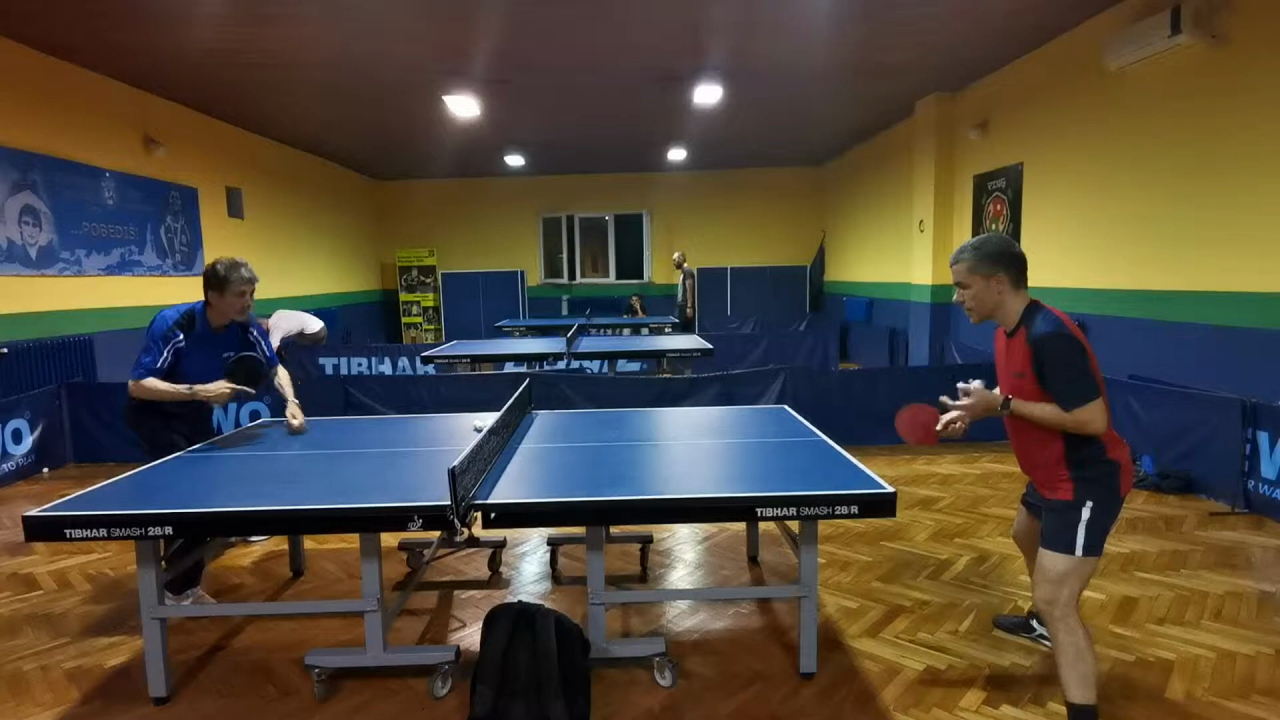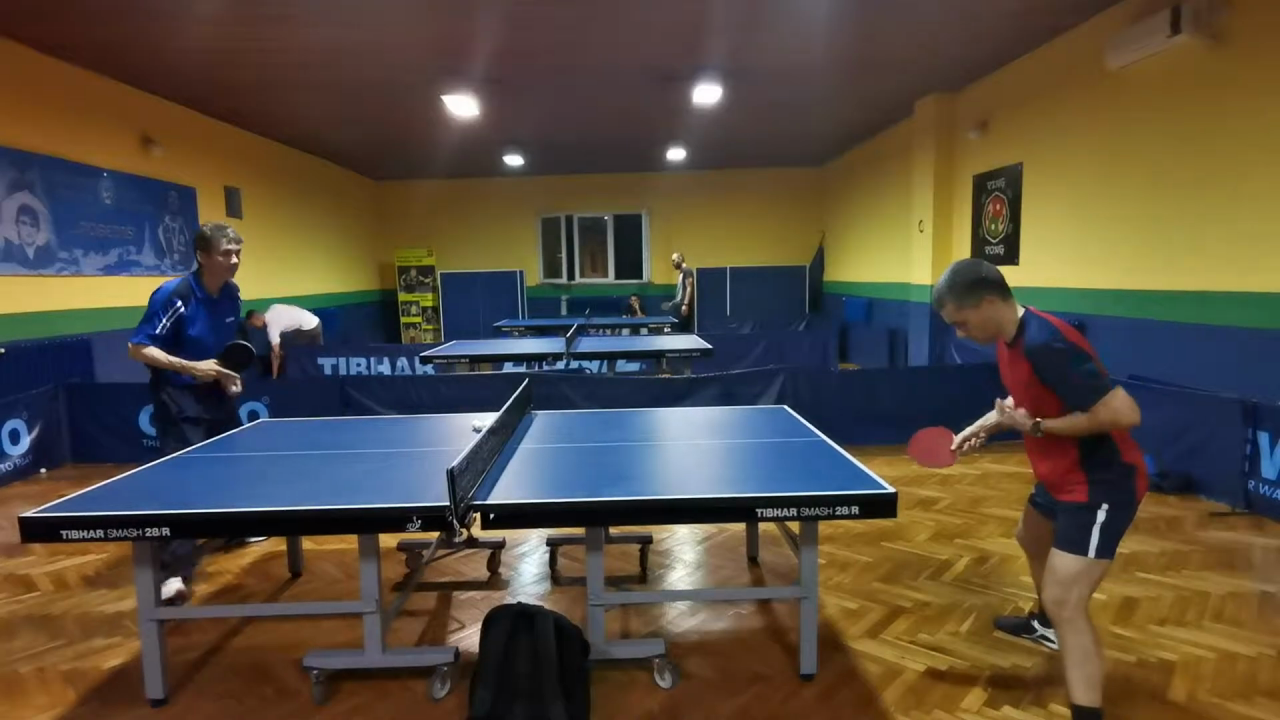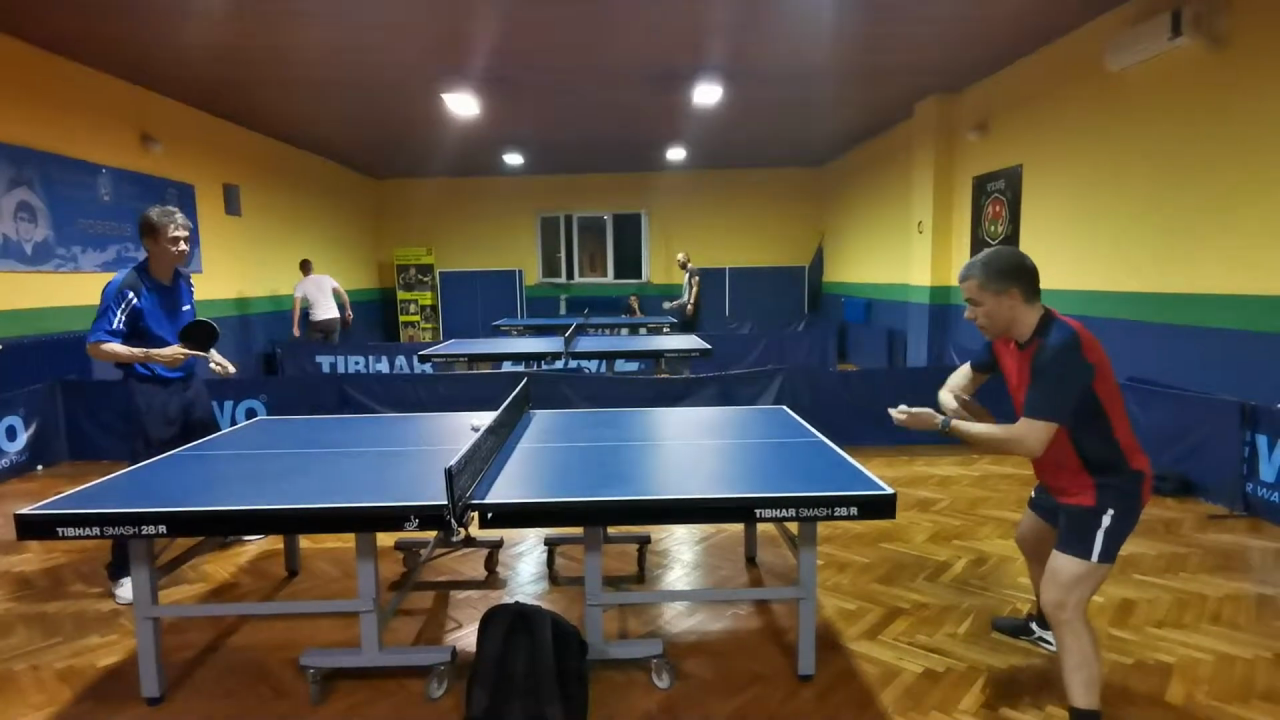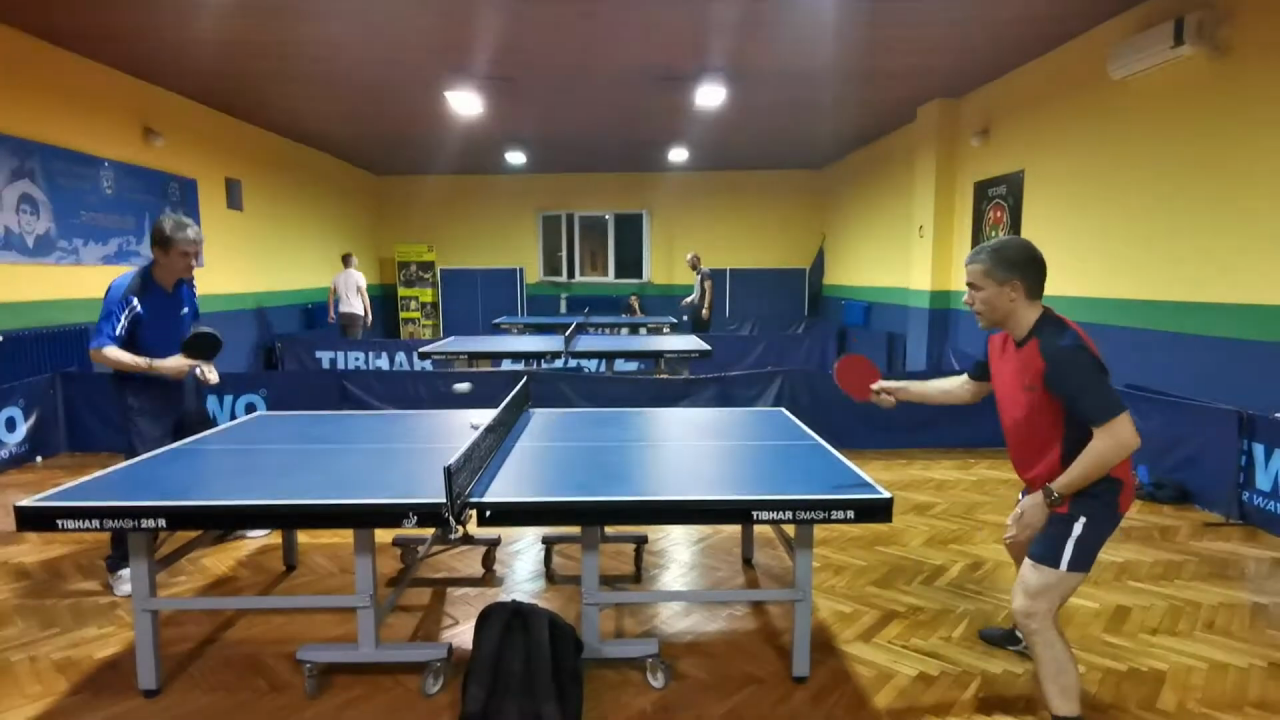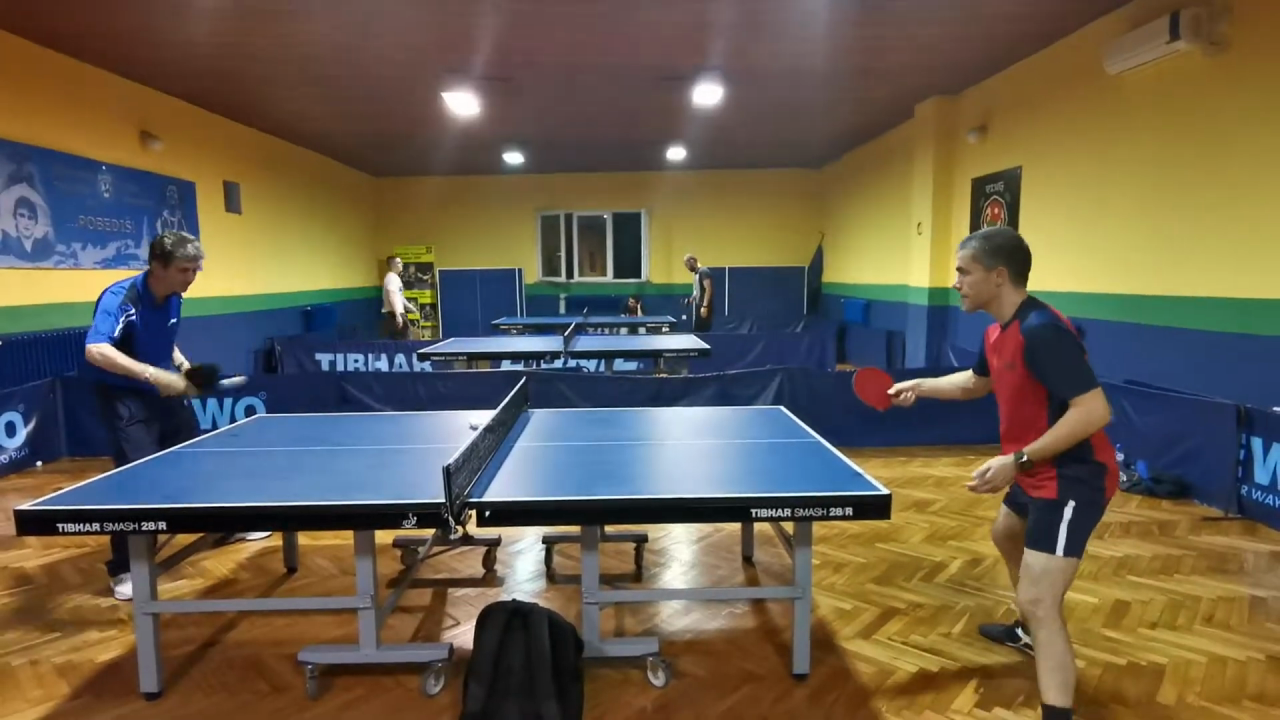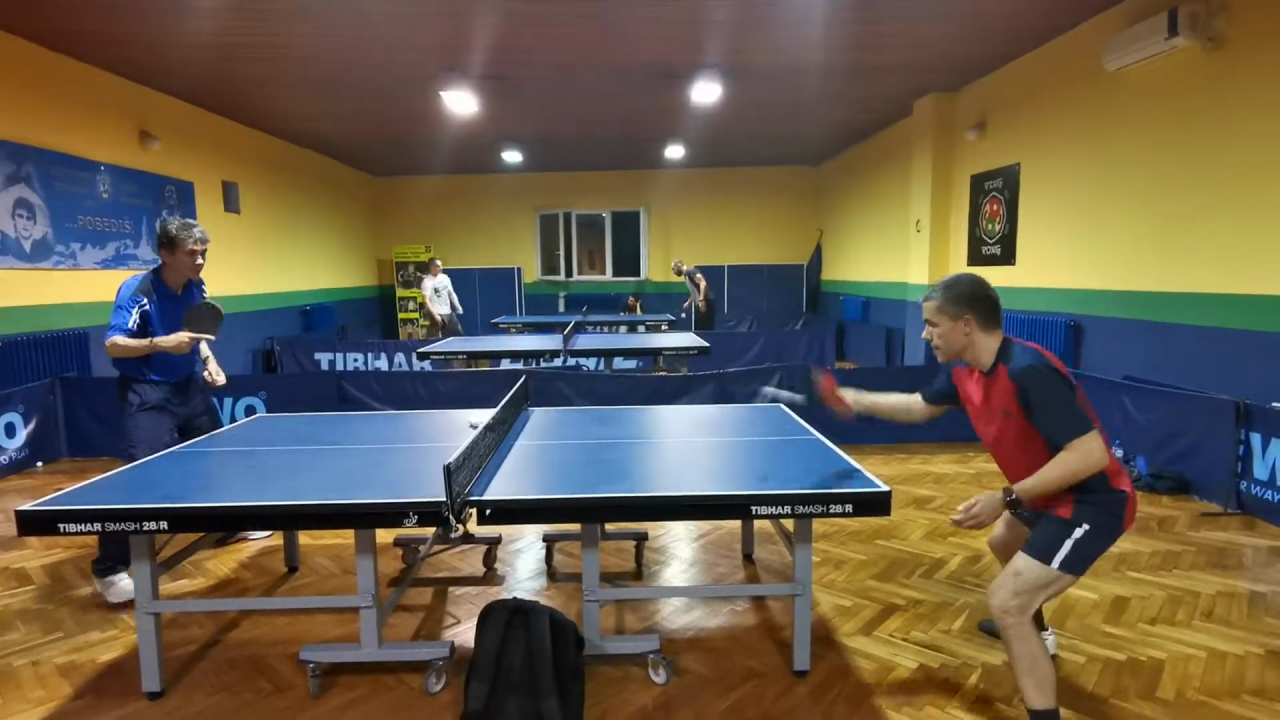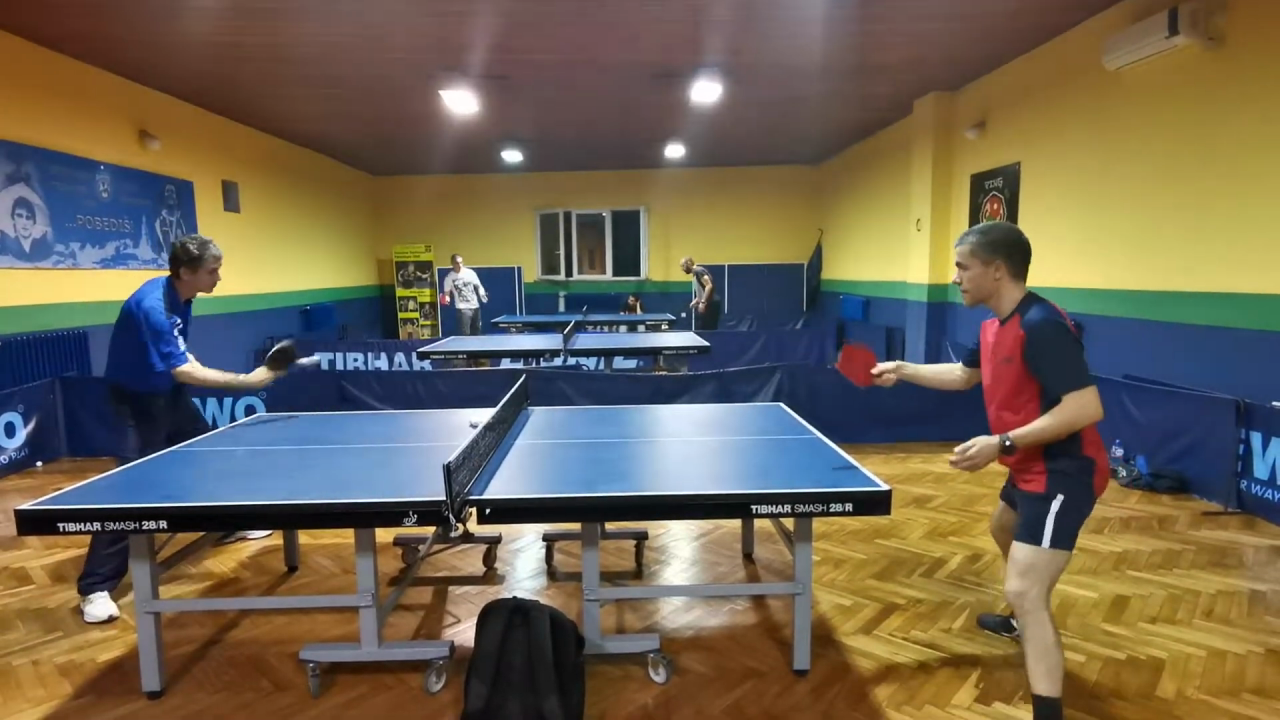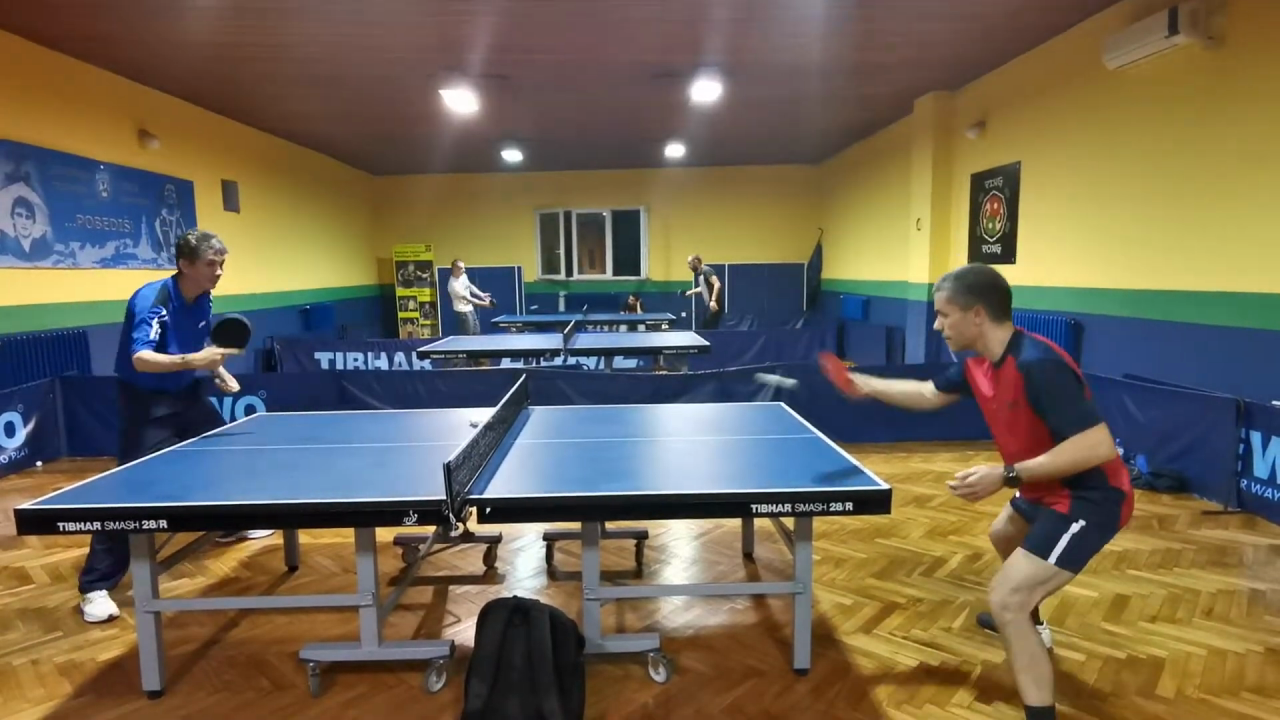
dt=0.5s
person 1, frame 1
left shoulder: (1049, 336)
right shoulder: (1007, 329)
left elbow: (1092, 420)
left wrist: (1000, 404)
right wrist: (972, 409)
left hip: (1086, 481)
right hip: (1052, 473)
left knee: (1055, 600)
right knee: (1027, 538)
right ankle: (1041, 622)
person 1, frame 2
left shoulder: (1043, 343)
right shoulder: (1011, 339)
left elbow: (1123, 412)
left wrist: (1038, 426)
right wrist: (982, 427)
left hip: (1101, 483)
right hip: (1062, 474)
left knee: (1064, 601)
right knee: (1031, 538)
right ankle: (1043, 624)
person 1, frame 3
left shoulder: (1061, 347)
right shoulder: (1007, 339)
left elbow: (1029, 440)
right elbow: (971, 372)
left wrist: (941, 426)
right wrist: (950, 395)
left hip: (1106, 488)
right hip: (1063, 477)
left knee: (1062, 602)
right knee: (1030, 541)
right ankle: (1042, 625)
person 1, frame 4
left shoulder: (1062, 350)
right shoulder: (1000, 340)
left elbow: (1121, 438)
right elbow: (968, 386)
left wrist: (1047, 499)
right wrist: (902, 390)
left hip: (1087, 495)
right hip: (1048, 486)
left knee: (1030, 608)
right knee: (1021, 549)
right ankle: (1028, 636)
person 1, frame 5
left shoulder: (1042, 330)
right shoulder: (998, 331)
left elbow: (1094, 411)
right elbow: (975, 381)
left wrist: (1017, 460)
right wrist: (918, 386)
left hip: (1071, 480)
right hip: (1037, 472)
left knee: (1038, 600)
right knee: (1006, 537)
right ankle: (1028, 632)
person 1, frame 6
left shoulder: (1029, 372)
right shoulder: (965, 371)
left elbow: (1092, 453)
right elbow: (920, 406)
left wrist: (1004, 500)
right wrist: (857, 399)
left hip: (1092, 504)
right hip: (1051, 496)
left knee: (1006, 602)
right knee: (1004, 546)
right ankle: (1035, 635)
person 1, frame 7
left shoulder: (1041, 324)
right shoulder: (994, 326)
left elbow: (1087, 407)
right elbow: (964, 375)
left wrist: (1001, 443)
right wrist: (903, 369)
left hip: (1063, 474)
right hip: (1031, 468)
left knee: (1023, 590)
right knee: (1005, 533)
right ankle: (1022, 622)
person 1, frame 8
left shoulder: (1037, 365)
right shoulder: (978, 361)
left elbow: (1100, 447)
right elbow: (931, 394)
left wrist: (1007, 475)
right wrist: (868, 386)
left hip: (1087, 501)
right hip: (1049, 491)
left knee: (1006, 600)
right knee: (1004, 537)
right ankle: (1029, 628)
person 2, frame 1
left shoulder: (246, 326)
right shoulder: (172, 324)
left elbow: (274, 368)
right elbow: (137, 386)
left wrist: (291, 401)
right wrist: (199, 391)
left hip: (196, 414)
right hip: (155, 415)
right ankle: (181, 588)
person 2, frame 2
left shoulder: (231, 293)
right shoulder: (172, 295)
right elbow: (137, 348)
left wrist: (230, 373)
right wrist: (189, 368)
left hip: (216, 393)
right hip: (179, 396)
right ankle: (172, 574)
person 2, frame 3
left shoulder: (184, 282)
right shoulder: (125, 287)
right elbow: (96, 346)
left wrist: (212, 356)
right wrist: (153, 356)
left hip: (190, 385)
right hip: (151, 393)
right ankle: (123, 570)
person 2, frame 4
left shoulder: (187, 285)
right shoulder: (126, 290)
right elbow: (100, 351)
left wrist: (200, 360)
right wrist: (156, 366)
left hip: (180, 385)
right hip: (142, 391)
right ankle: (121, 564)
person 2, frame 5
left shoulder: (173, 298)
right shoulder: (119, 299)
right elbow: (95, 351)
left wrist: (184, 368)
right wrist: (152, 375)
left hip: (164, 394)
right hip: (126, 398)
right ankle: (123, 570)
person 2, frame 6
left shoulder: (196, 289)
right shoulder: (136, 291)
right elbow: (113, 344)
left wrist: (209, 362)
right wrist: (162, 343)
left hip: (188, 387)
right hip: (147, 392)
right ankle: (112, 567)
person 2, frame 7
left shoulder: (180, 296)
right shoulder: (152, 306)
right elbow: (181, 370)
left wrist: (195, 365)
right wrist: (245, 380)
left hip: (169, 394)
right hip: (136, 400)
right ankle: (95, 588)
person 2, frame 8
left shoulder: (203, 300)
right shoulder: (150, 300)
right elbow: (140, 359)
left wrist: (218, 368)
right wrist: (192, 362)
left hip: (188, 393)
right hip: (147, 400)
right ankle: (95, 586)
